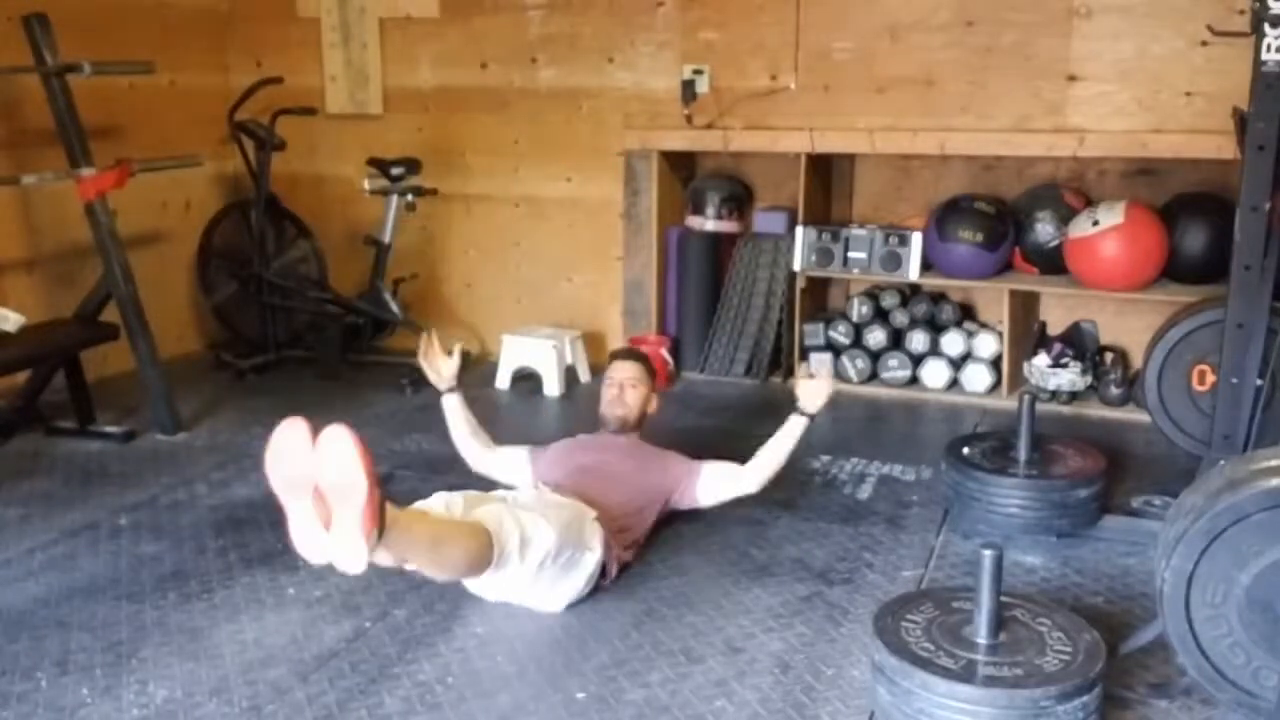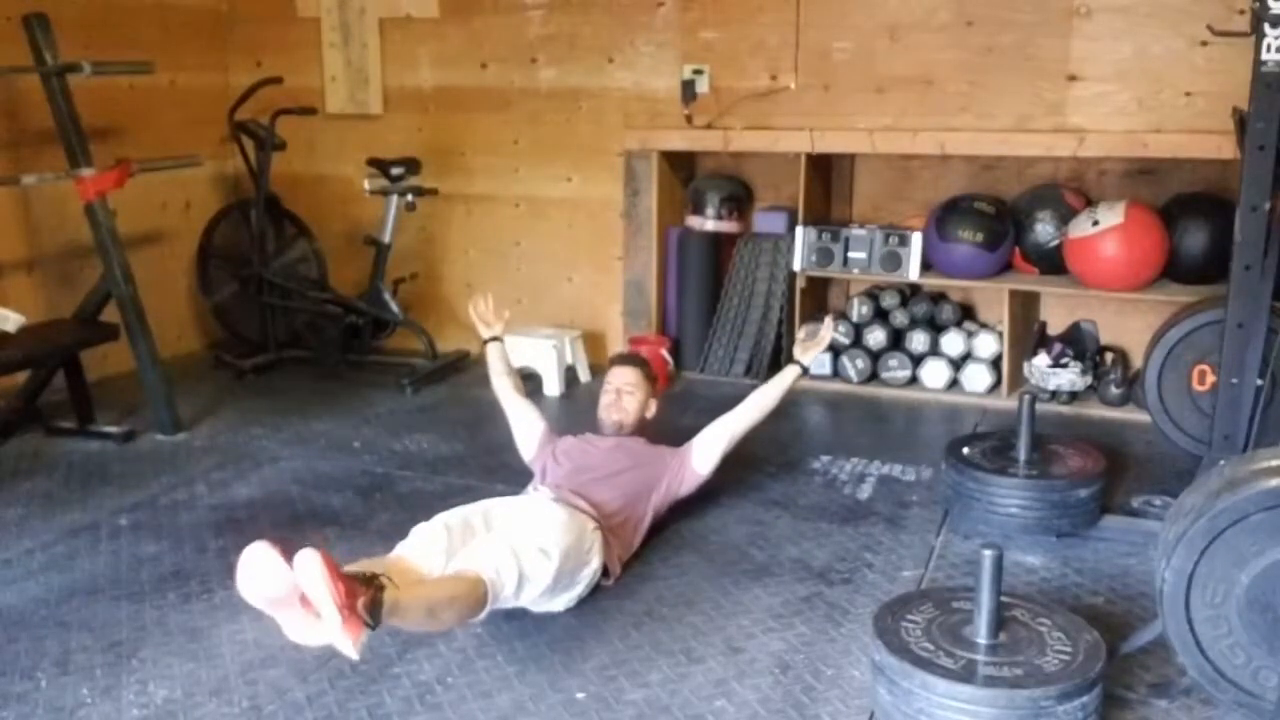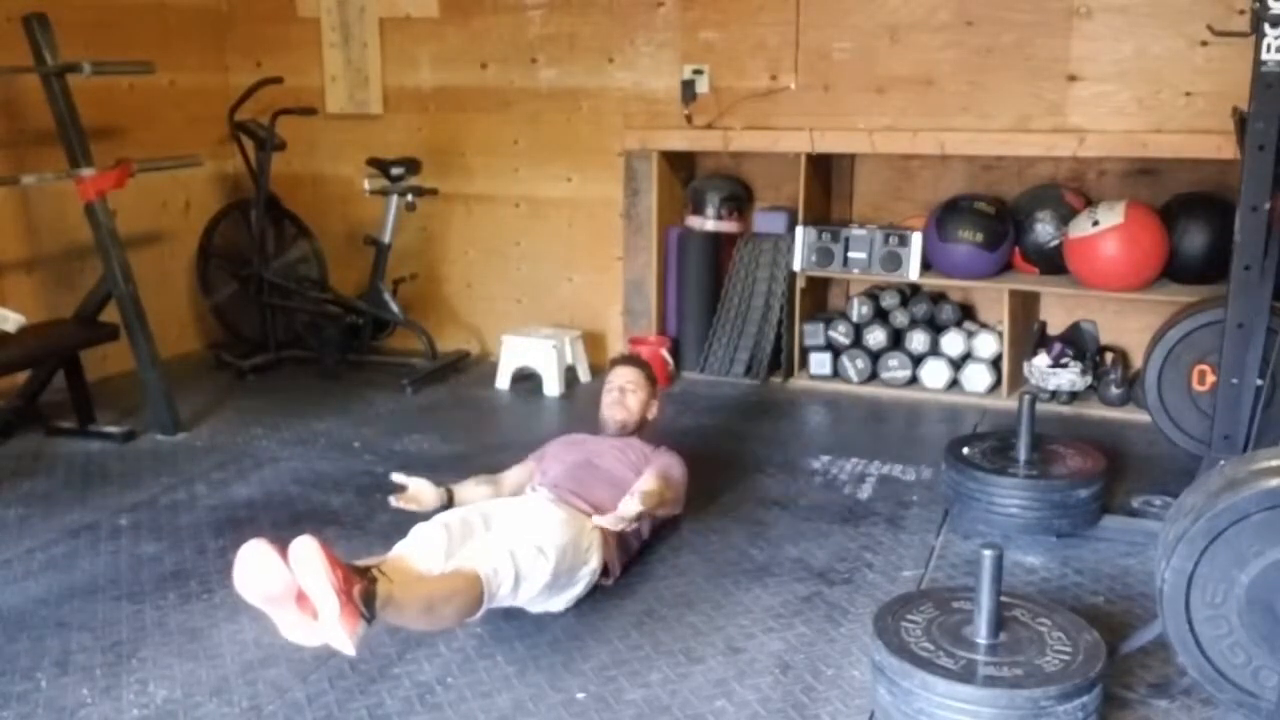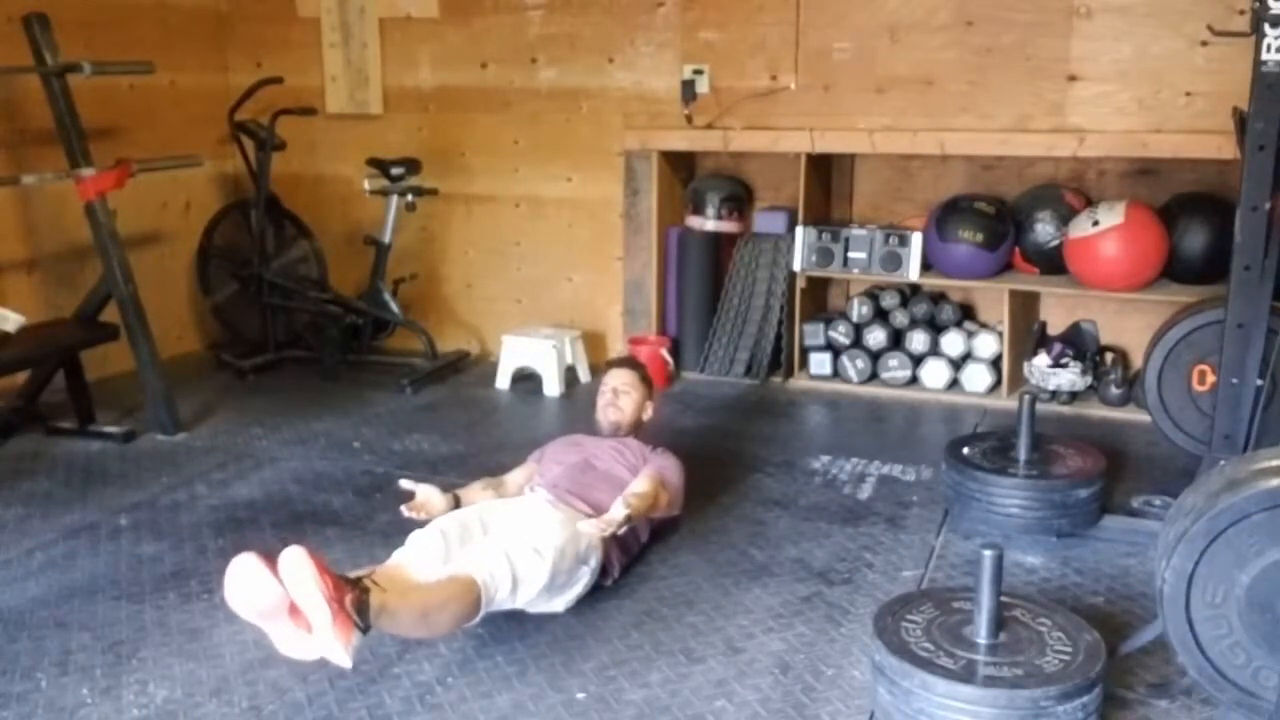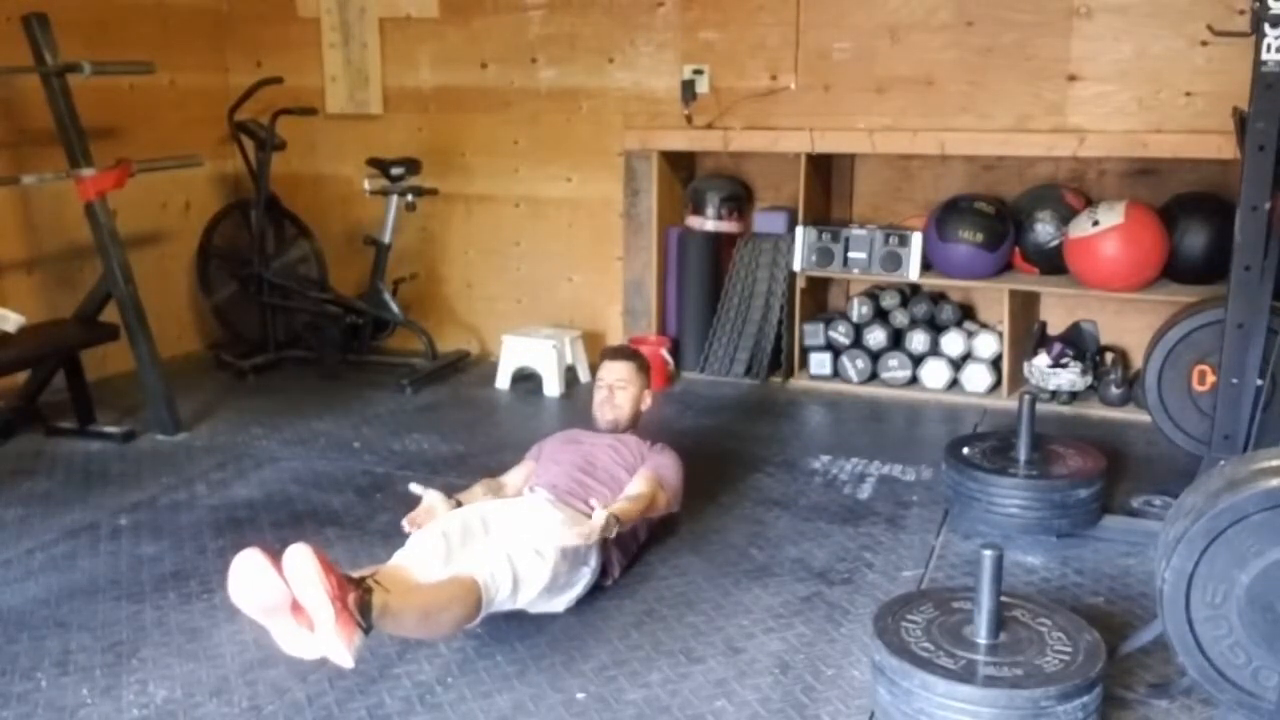
dt=1s
person 1, frame 1
left shoulder: (664, 466)
right shoulder: (563, 449)
left elbow: (749, 480)
right elbow: (480, 455)
left wrist: (800, 413)
right wrist: (449, 388)
left hip: (574, 544)
left knee: (486, 532)
right knee: (444, 515)
left ankle: (369, 523)
right ankle: (338, 522)
person 1, frame 2
left shoulder: (666, 463)
right shoulder: (561, 447)
left elbow: (736, 421)
right elbow: (513, 398)
left wrist: (797, 365)
right wrist: (493, 339)
left hip: (573, 531)
right hip: (511, 509)
left knee: (479, 575)
right knee: (426, 548)
left ankle: (364, 609)
right ankle: (324, 603)
person 1, frame 3
left shoulder: (661, 463)
right shoulder: (565, 444)
left elbow: (652, 496)
right elbow: (501, 481)
left wrist: (630, 510)
right wrist: (442, 493)
left hip: (571, 531)
right hip: (510, 510)
left knee: (479, 573)
right knee: (421, 549)
left ankle: (362, 603)
right ankle: (313, 605)
person 1, frame 4
left shoulder: (658, 461)
right shoulder: (564, 444)
left elbow: (646, 496)
right elbow: (506, 483)
left wrist: (620, 515)
right wrist: (453, 500)
left hip: (572, 532)
right hip: (512, 512)
left knee: (474, 577)
right knee: (419, 558)
left ankle: (355, 613)
right ankle: (310, 617)
person 1, frame 5
left shoulder: (657, 458)
right shoulder: (560, 440)
left elbow: (641, 498)
right elbow: (504, 484)
left wrist: (608, 522)
right wrist: (454, 504)
left hip: (570, 534)
right hip: (510, 512)
left knee: (478, 578)
right knee: (421, 557)
left ankle: (359, 612)
right ankle: (313, 615)
